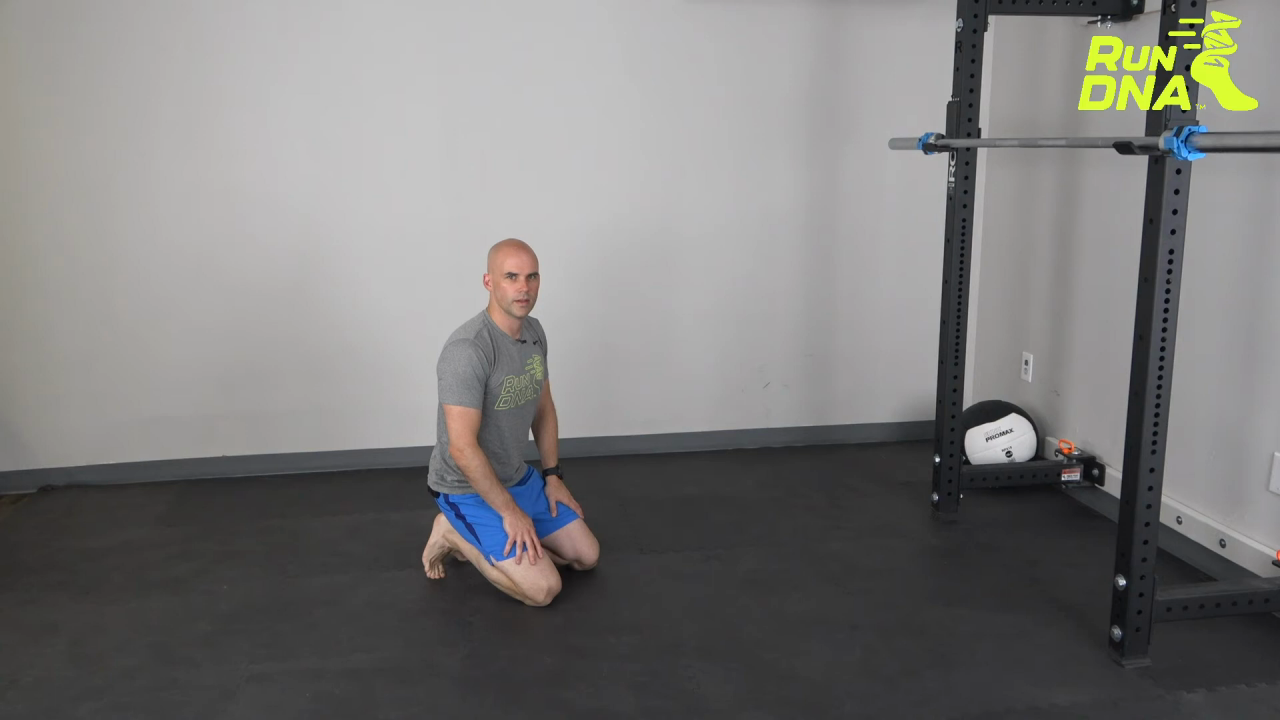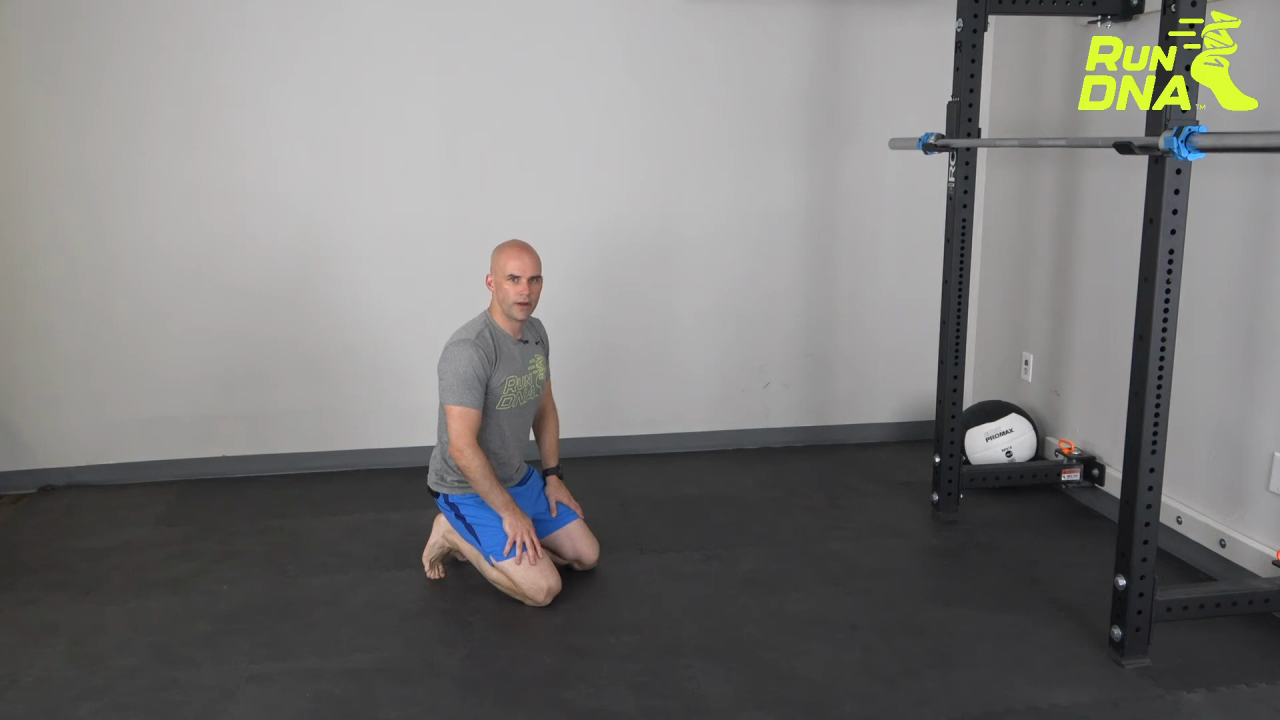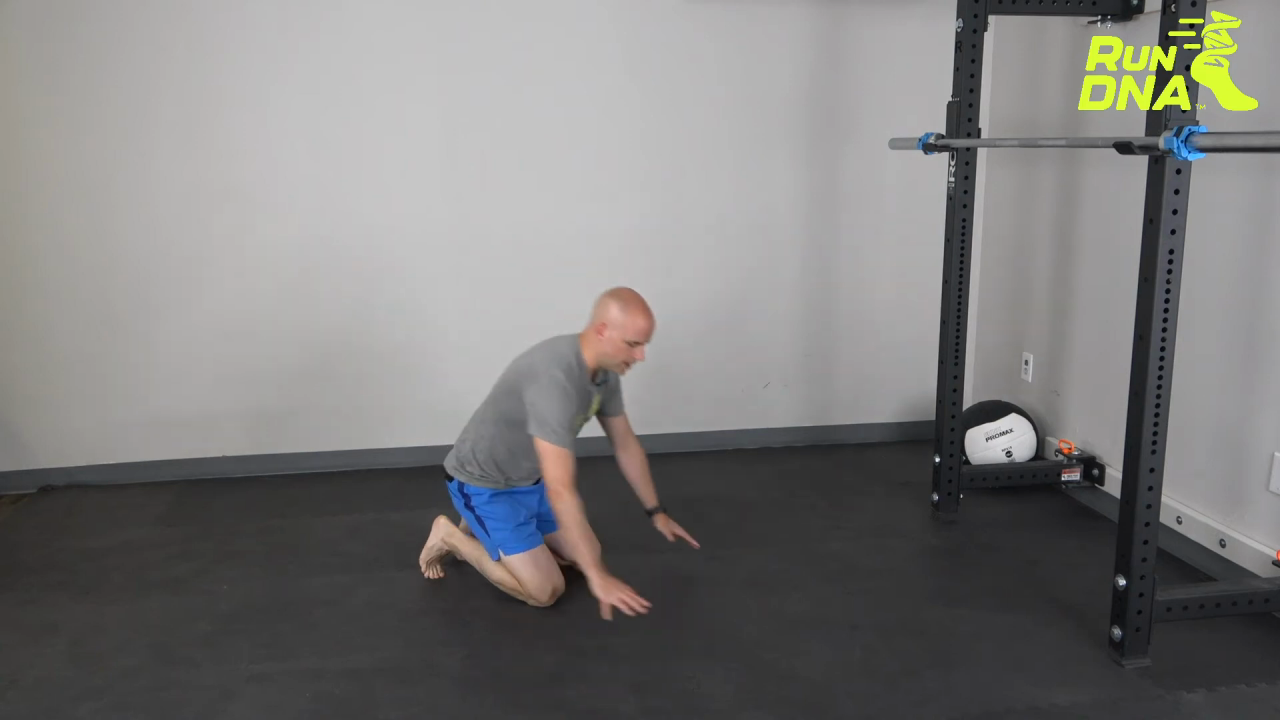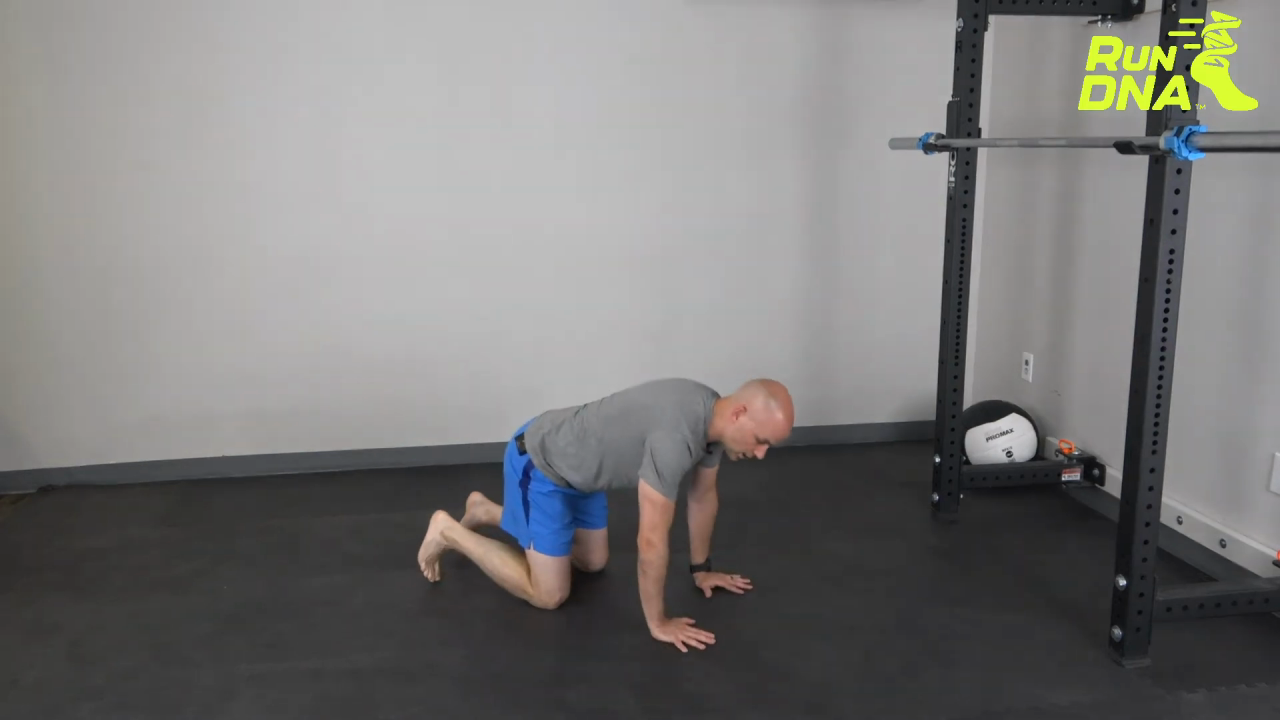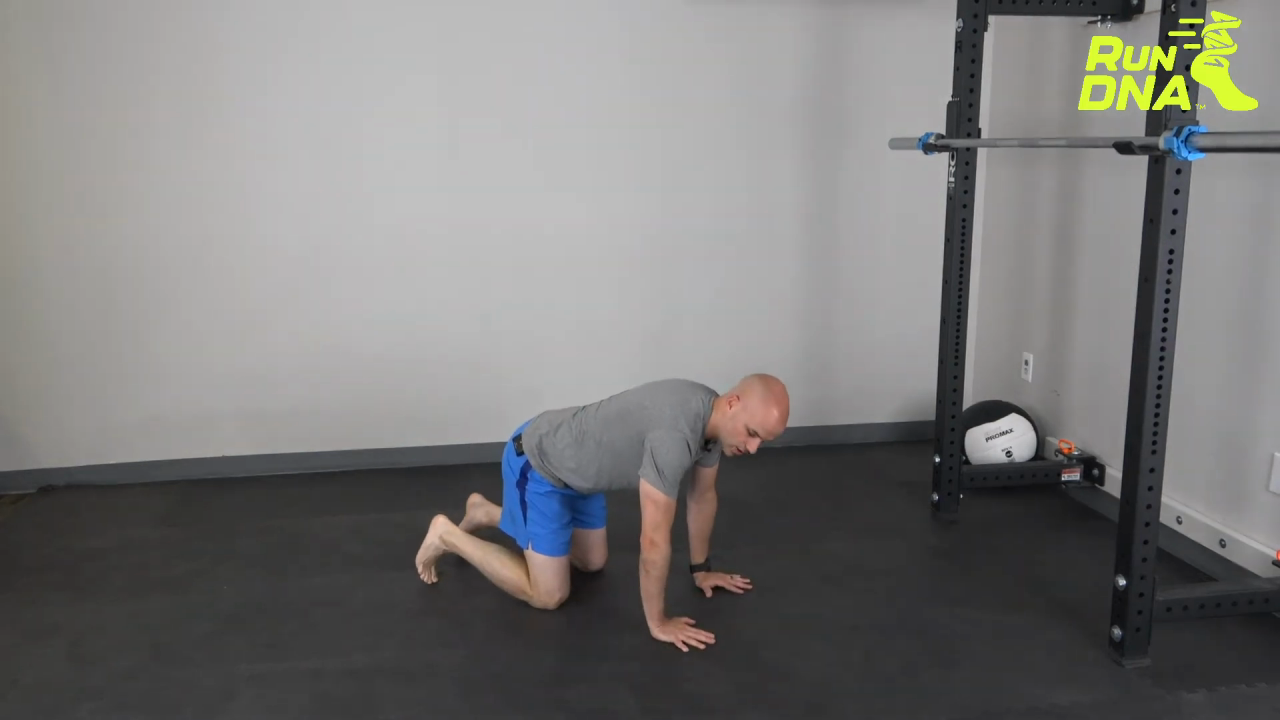
dt=1s
person 1, frame 1
left shoulder: (534, 332)
right shoulder: (468, 350)
left elbow: (543, 408)
right elbow: (463, 448)
left wrist: (552, 475)
right wrist: (510, 512)
left hip: (519, 477)
right hip: (469, 489)
left knee: (586, 555)
right knee: (542, 589)
left ankle: (478, 539)
right ankle: (455, 535)
person 1, frame 2
left shoulder: (536, 333)
right shoulder: (469, 351)
left elbow: (545, 409)
right elbow: (462, 448)
left wrist: (552, 476)
right wrist: (509, 512)
left hip: (520, 478)
right hip: (469, 490)
left knee: (586, 556)
right knee: (543, 588)
left ankle: (488, 538)
right ankle: (454, 535)
person 1, frame 3
left shoulder: (604, 370)
right shoulder: (553, 381)
left elbow: (625, 443)
right elbow: (560, 489)
left wrist: (656, 512)
right wrist: (597, 576)
left hip: (531, 479)
right hip: (484, 484)
left knee: (585, 555)
right knee: (545, 590)
left ankle: (480, 527)
right ankle: (451, 537)
person 1, frame 4
left shoulder: (713, 415)
right shoulder: (676, 436)
left elbow: (703, 495)
right elbow: (651, 542)
left wrist: (701, 568)
right wrist: (658, 622)
left hip: (575, 463)
right hip: (539, 464)
left knee: (593, 563)
right knee: (549, 595)
left ankle: (486, 510)
right ankle: (449, 532)
person 1, frame 5
left shoulder: (713, 416)
right shoulder: (676, 434)
left elbow: (702, 495)
right elbow: (654, 541)
left wrist: (701, 569)
right wrist: (658, 622)
left hip: (573, 464)
right hip: (537, 464)
left knee: (592, 563)
right knee: (548, 595)
left ankle: (487, 512)
right ankle: (447, 535)
